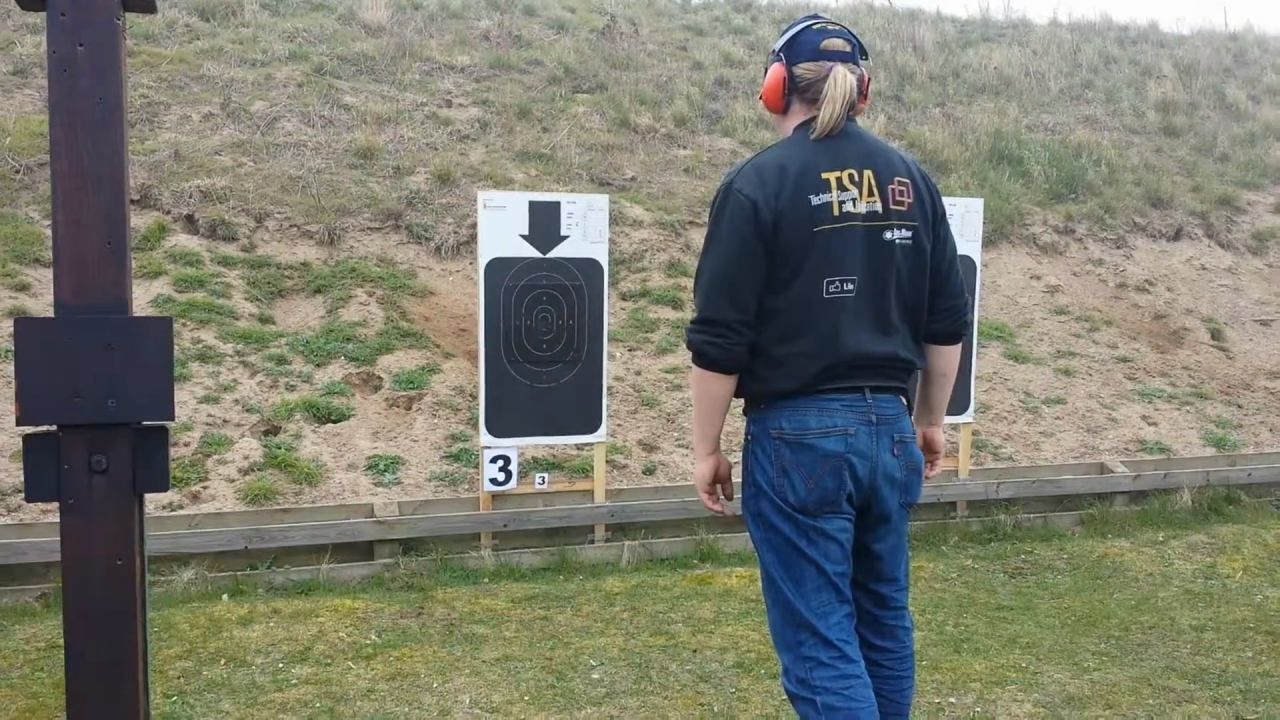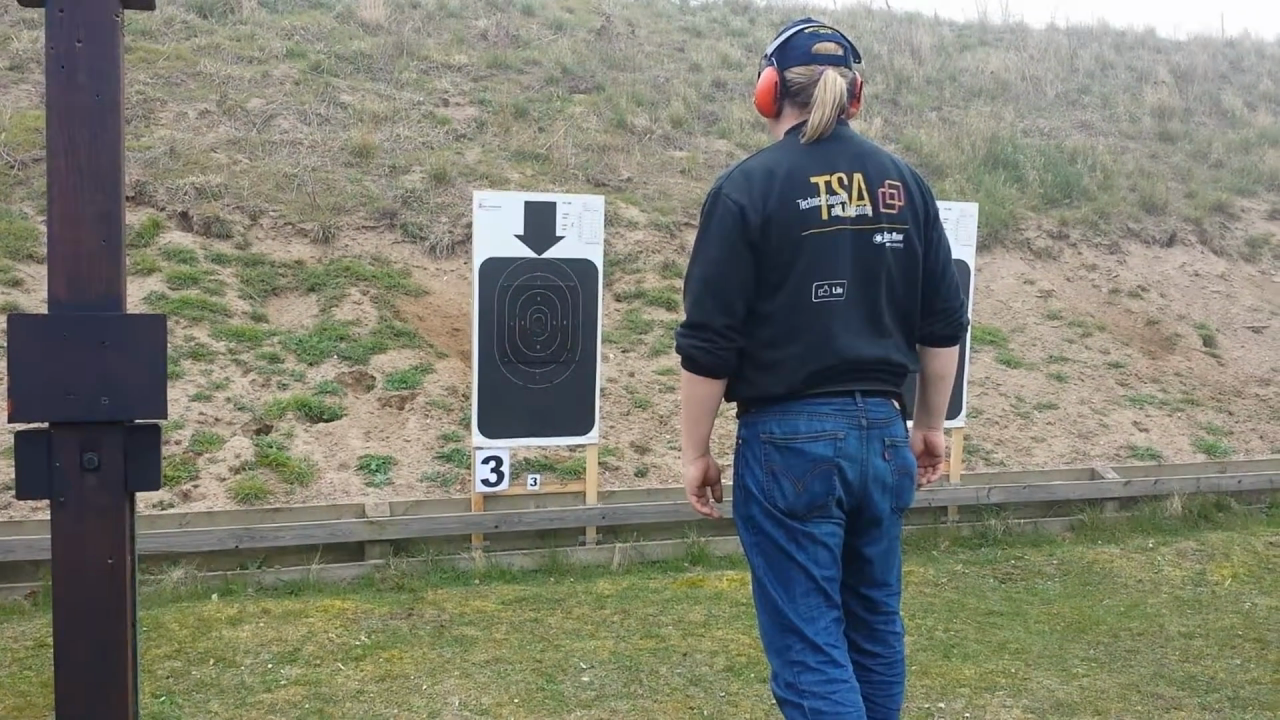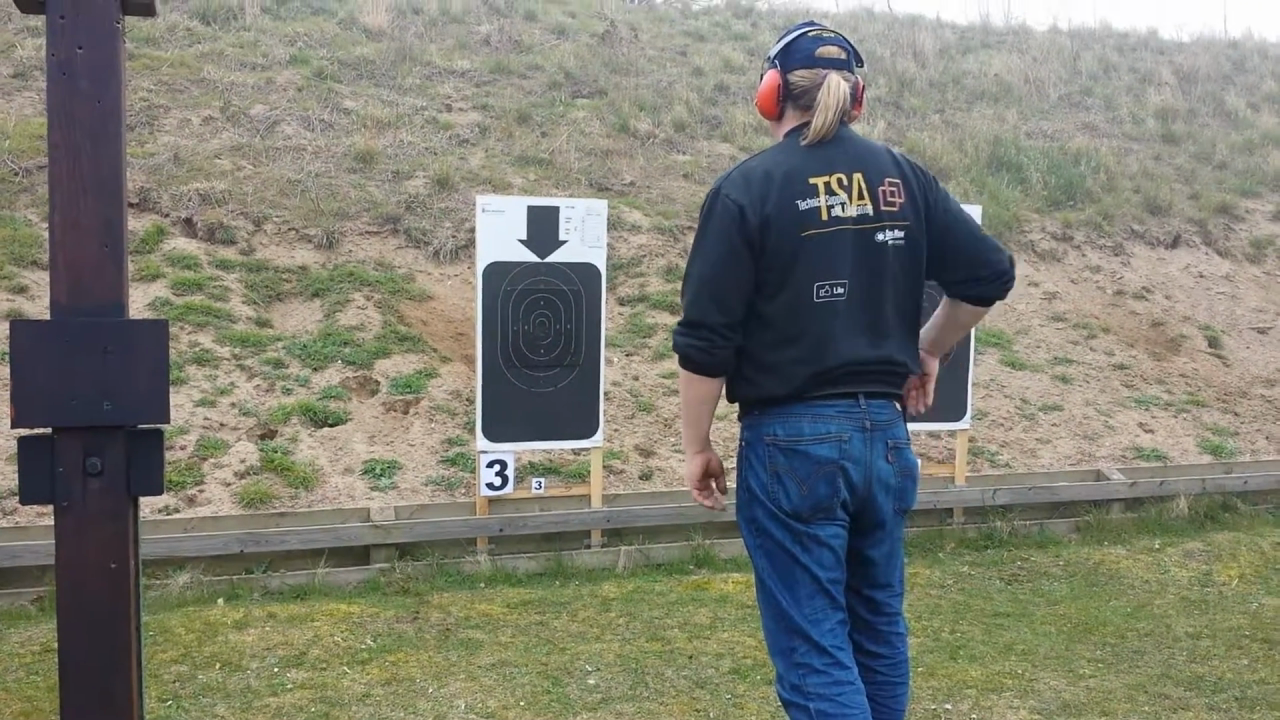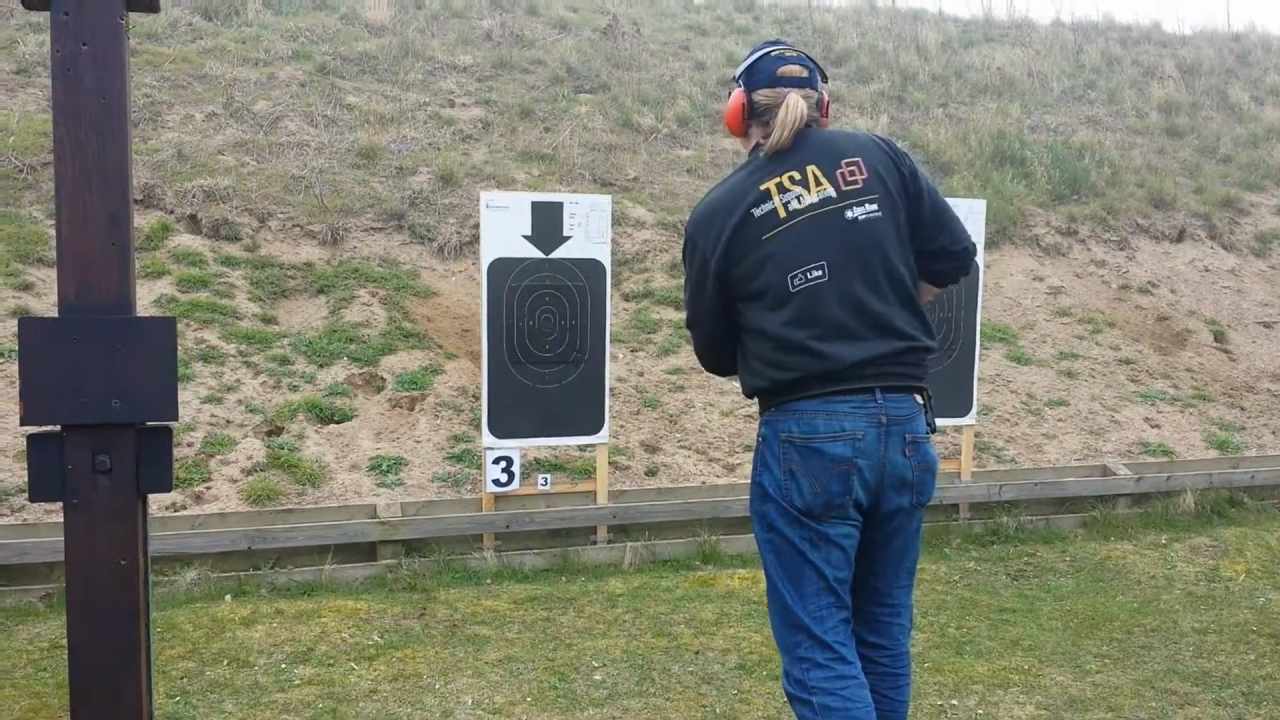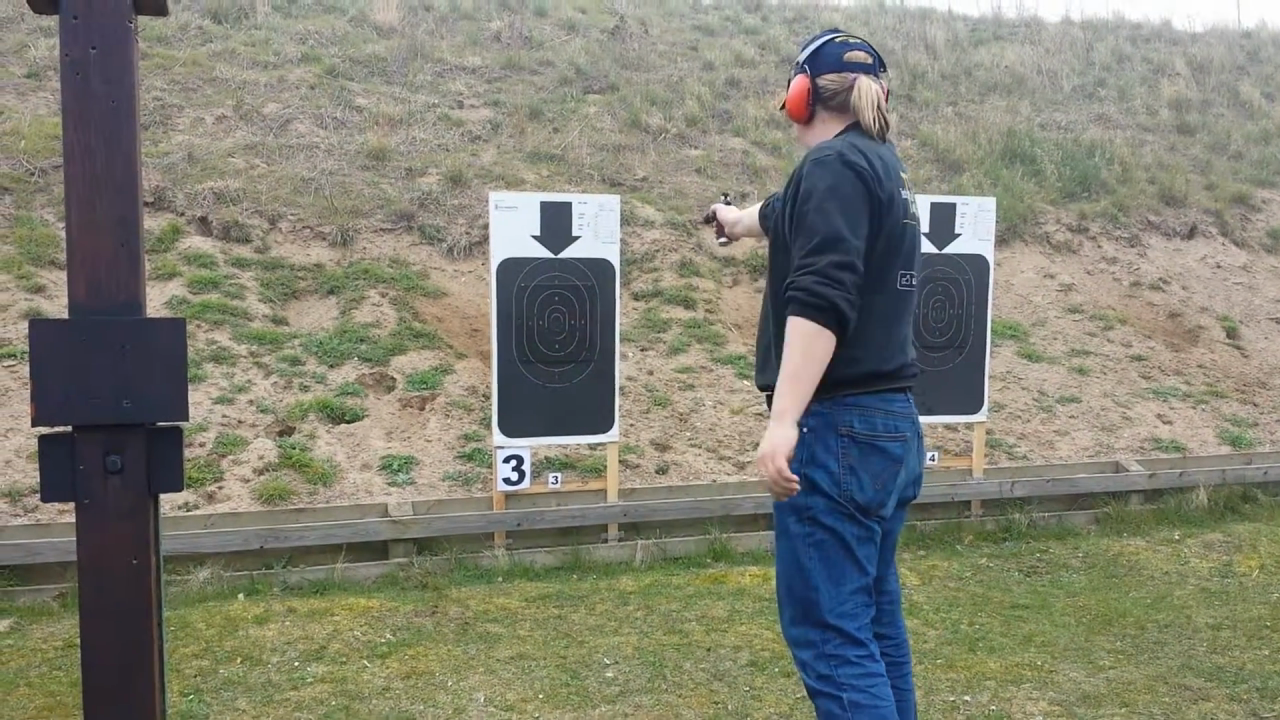
dt=1s
person 1, frame 1
left shoulder: (758, 182)
right shoulder: (910, 178)
left elbow: (719, 339)
right elbow: (947, 320)
left wrist: (707, 447)
right wrist: (928, 418)
left hip: (799, 434)
right hip: (887, 427)
left knee: (819, 639)
right knee: (883, 617)
person 1, frame 2
left shoulder: (748, 187)
right shoulder: (903, 182)
left elbow: (708, 344)
right elbow: (943, 324)
left wrist: (695, 450)
right wrist: (929, 423)
left hip: (789, 440)
right hip: (881, 434)
left knee: (807, 647)
right knee: (874, 624)
person 1, frame 3
left shoulder: (746, 188)
right shoulder: (904, 177)
left elbow: (704, 341)
right elbow: (990, 276)
left wrist: (698, 447)
right wrist: (925, 353)
left hip: (792, 441)
right hip: (883, 436)
left knee: (814, 648)
right knee: (879, 627)
person 1, frame 4
left shoulder: (719, 212)
right shoulder: (877, 156)
left elbow: (718, 351)
right elbow: (952, 260)
left hip: (807, 437)
right hip: (902, 428)
left knee: (819, 645)
right knee: (882, 629)
person 1, frame 5
left shoulder: (833, 166)
right shoulder: (881, 167)
left elbow: (821, 296)
left wrist: (784, 420)
right wrist: (739, 218)
left hip: (839, 429)
right hip: (892, 425)
left knee: (830, 631)
right knee: (873, 617)
